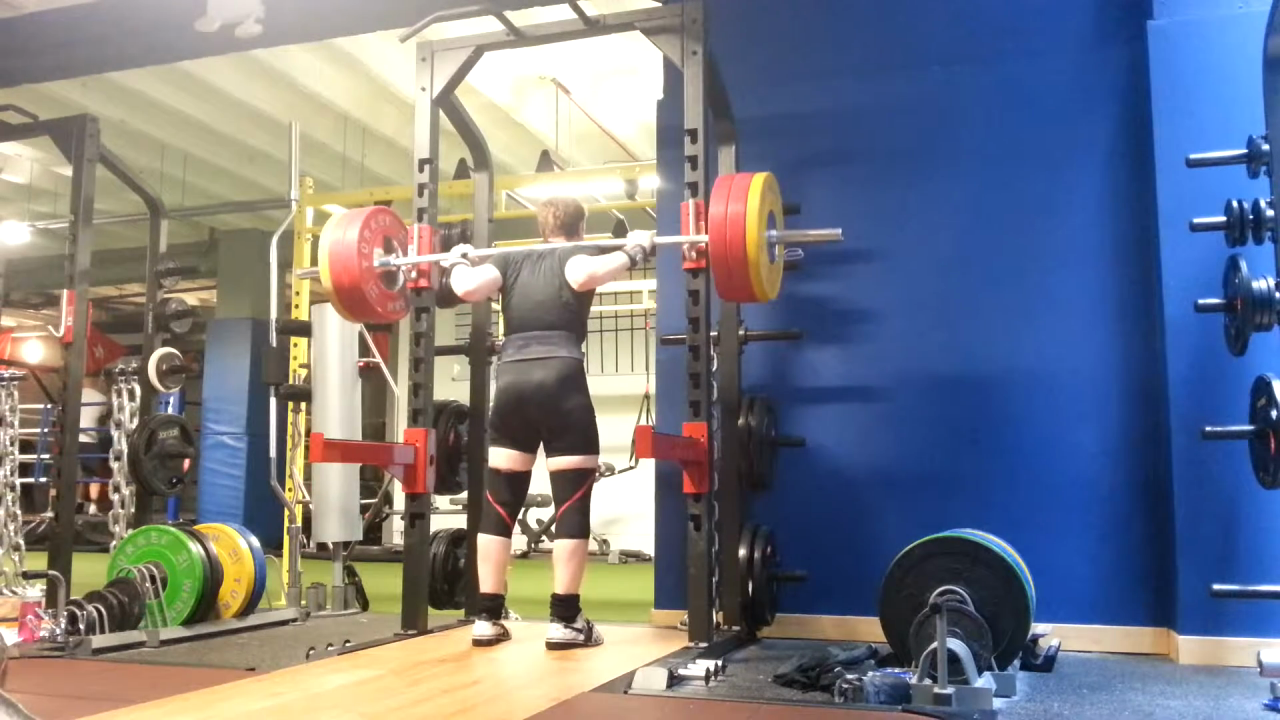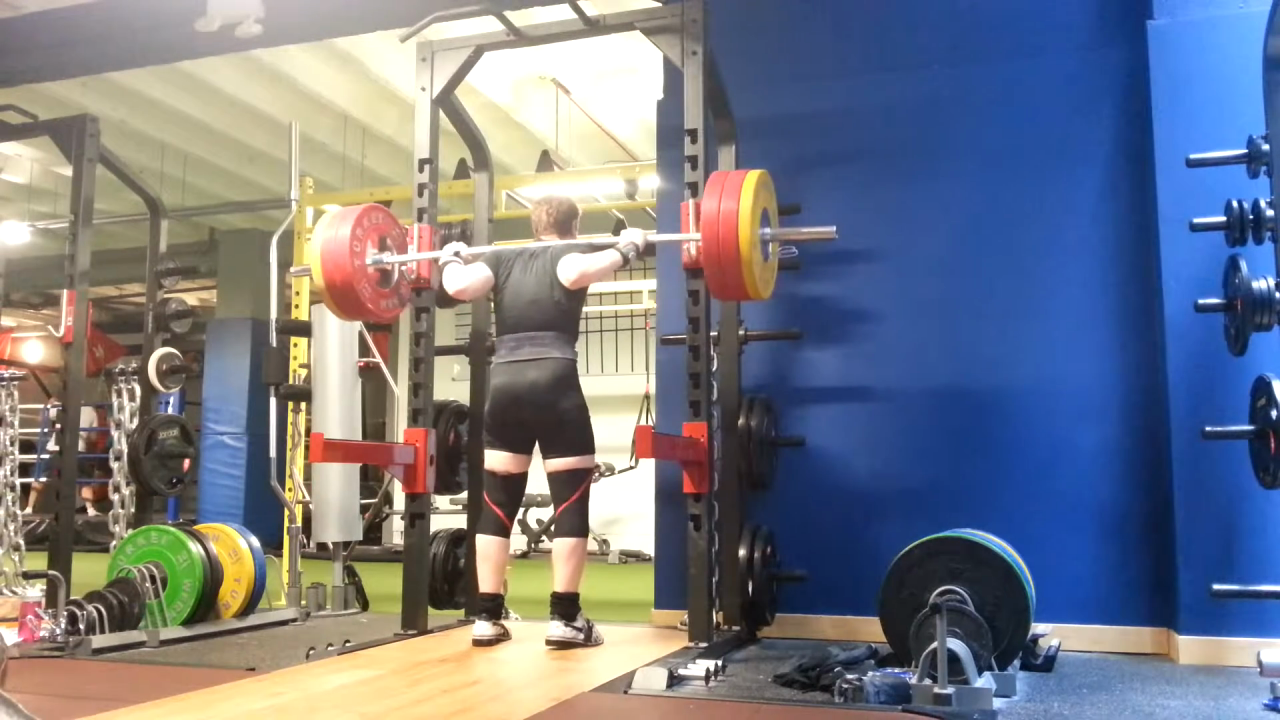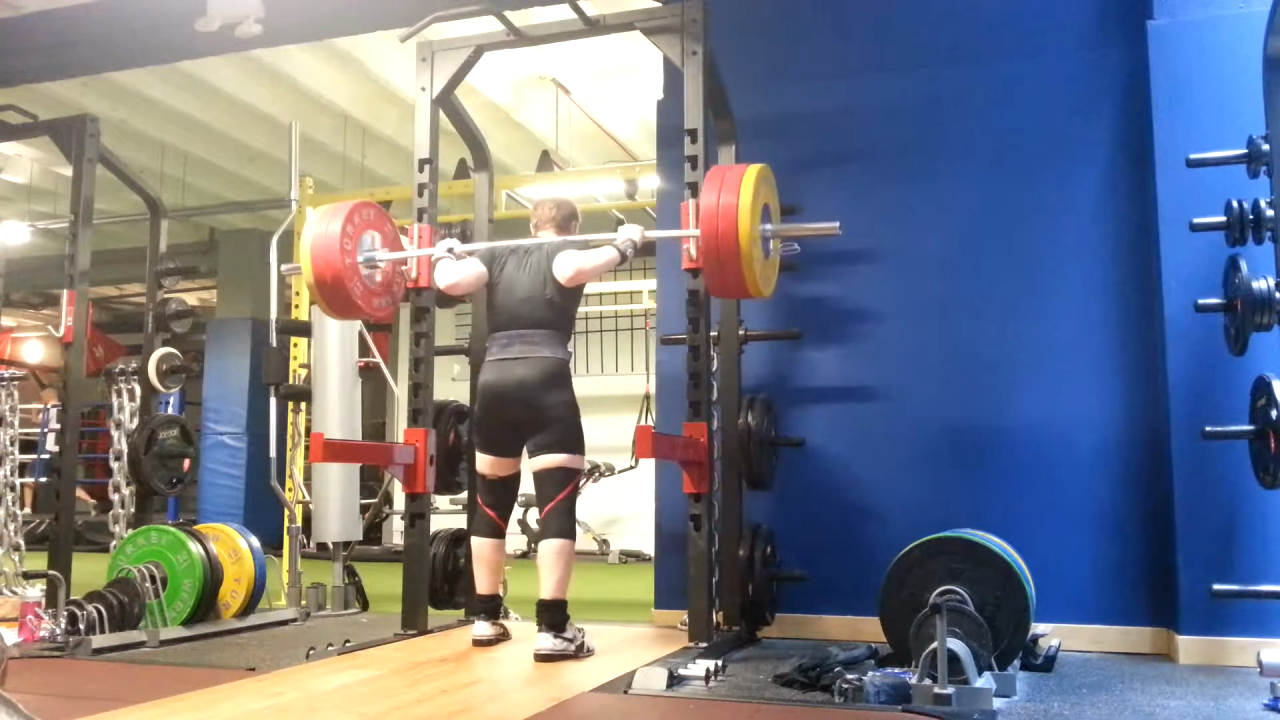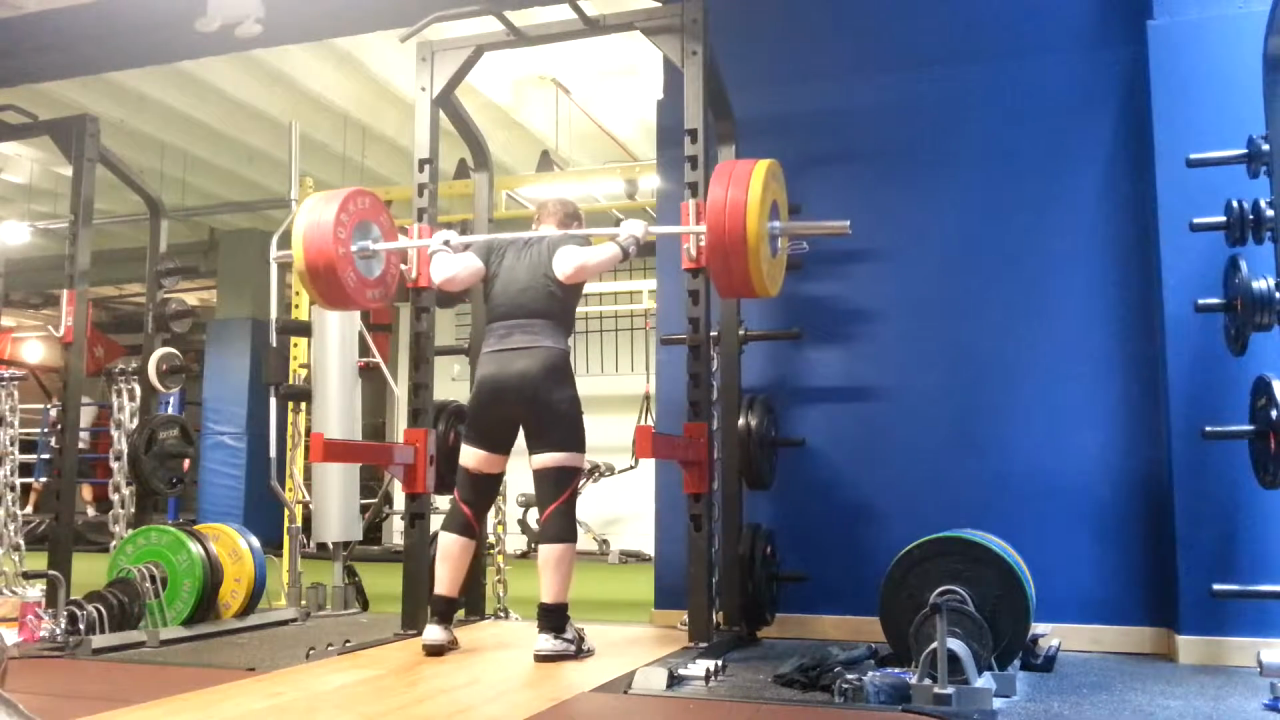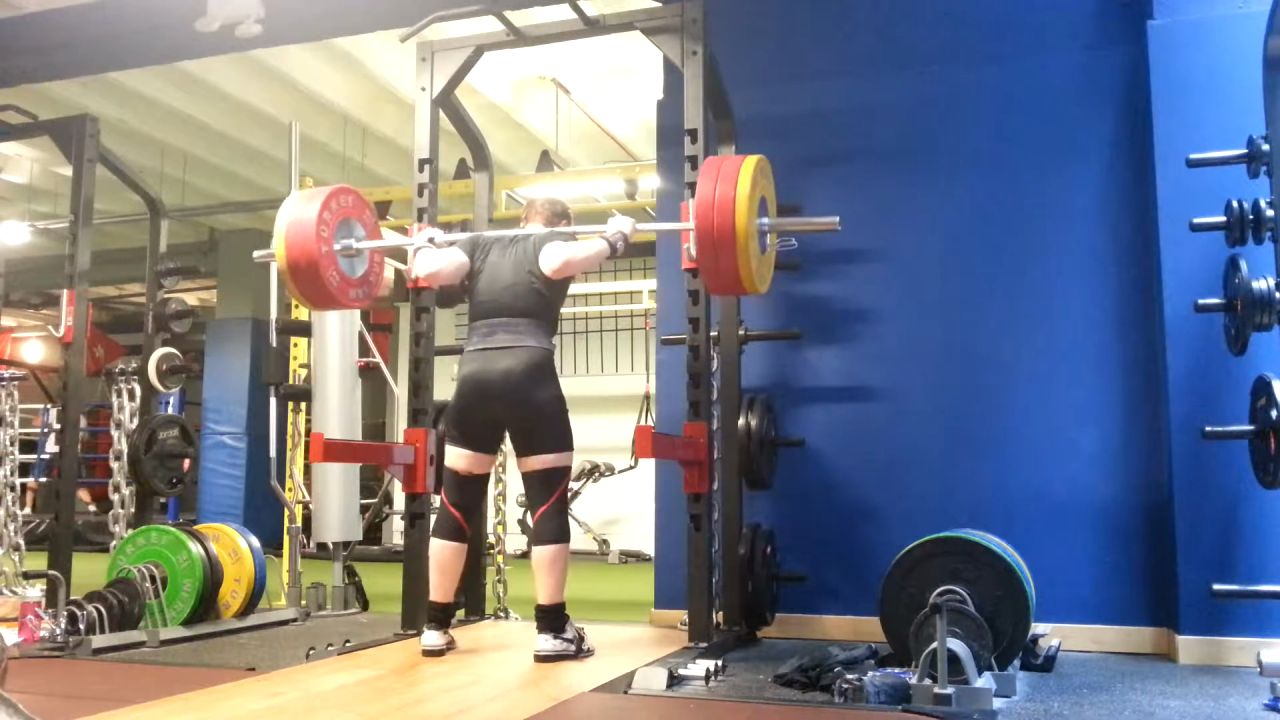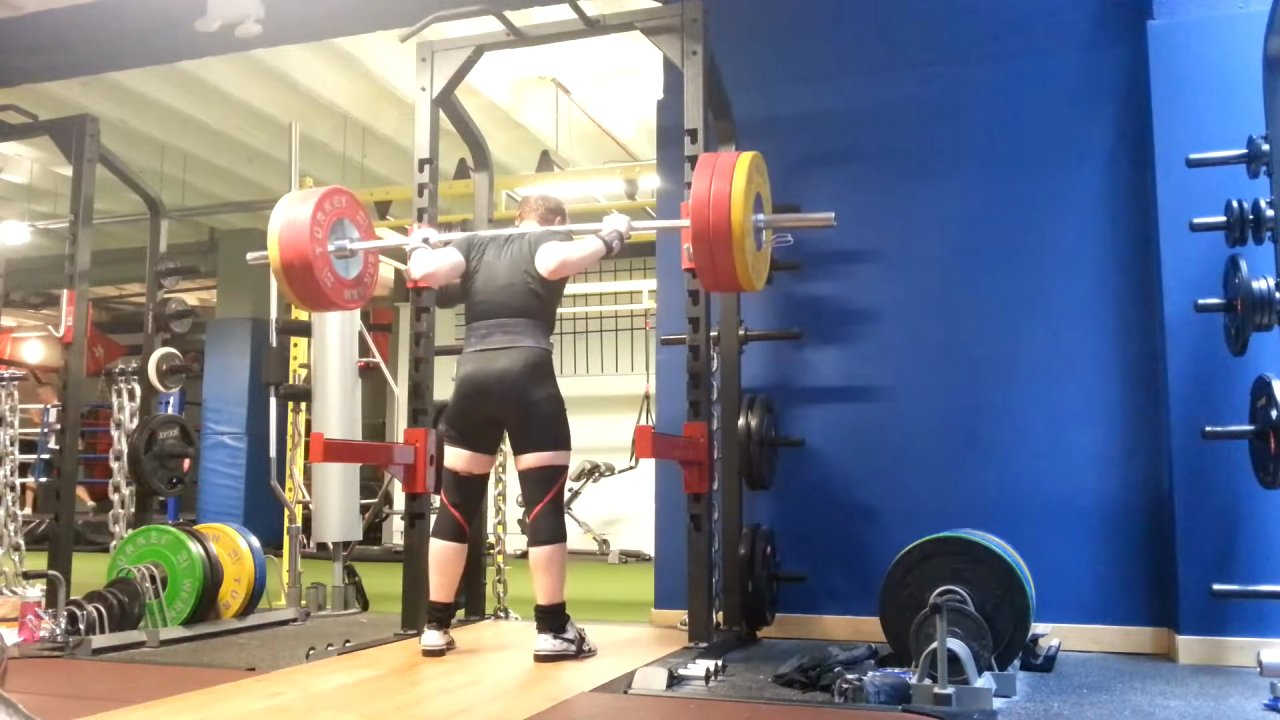
dt=0.4s
person 1, frame 1
left shoulder: (510, 258)
right shoulder: (582, 252)
left elbow: (468, 288)
right elbow: (584, 276)
left wrist: (456, 262)
right wrist: (634, 250)
left hip: (511, 381)
right hip: (560, 380)
left knee: (499, 502)
right knee: (572, 504)
left ankle: (487, 618)
right ankle: (565, 621)
person 1, frame 2
left shoulder: (502, 257)
right shoulder: (574, 251)
left elbow: (460, 287)
right elbow: (576, 274)
left wrist: (451, 260)
right wrist: (626, 249)
left hip: (503, 382)
right hip: (554, 381)
left knee: (498, 503)
right knee: (571, 503)
left ankle: (487, 617)
right ankle: (565, 618)
person 1, frame 3
left shoulder: (497, 254)
right shoulder: (571, 248)
left elbow: (451, 282)
right elbow: (571, 272)
left wrist: (443, 255)
right wrist: (624, 246)
left hip: (493, 380)
right hip: (544, 380)
left knee: (492, 504)
right knee: (557, 504)
left ankle: (486, 618)
right ankle: (552, 629)
person 1, frame 4
left shoulder: (495, 246)
right shoulder: (572, 243)
left elbow: (448, 277)
right elbow: (573, 267)
left wrist: (440, 248)
right wrist: (626, 243)
left hip: (490, 373)
right hip: (545, 372)
left knee: (468, 501)
right knee: (556, 503)
left ankle: (438, 622)
right ankle: (553, 631)
person 1, frame 5
left shoulder: (481, 243)
right shoulder: (559, 240)
left elbow: (431, 271)
right elbow: (561, 262)
left wrist: (424, 245)
right wrist: (614, 238)
left hip: (474, 373)
right hip: (529, 373)
left knee: (457, 504)
right knee: (549, 504)
left ankle: (436, 627)
right ankle: (552, 630)
person 1, frame 6
left shoulder: (474, 243)
right shoulder: (553, 238)
left elbow: (425, 272)
right elbow: (555, 264)
left wrist: (419, 245)
right wrist: (610, 238)
left hip: (472, 375)
right hip: (526, 373)
left knee: (456, 505)
right knee: (544, 504)
left ankle: (436, 627)
right ankle: (552, 631)
